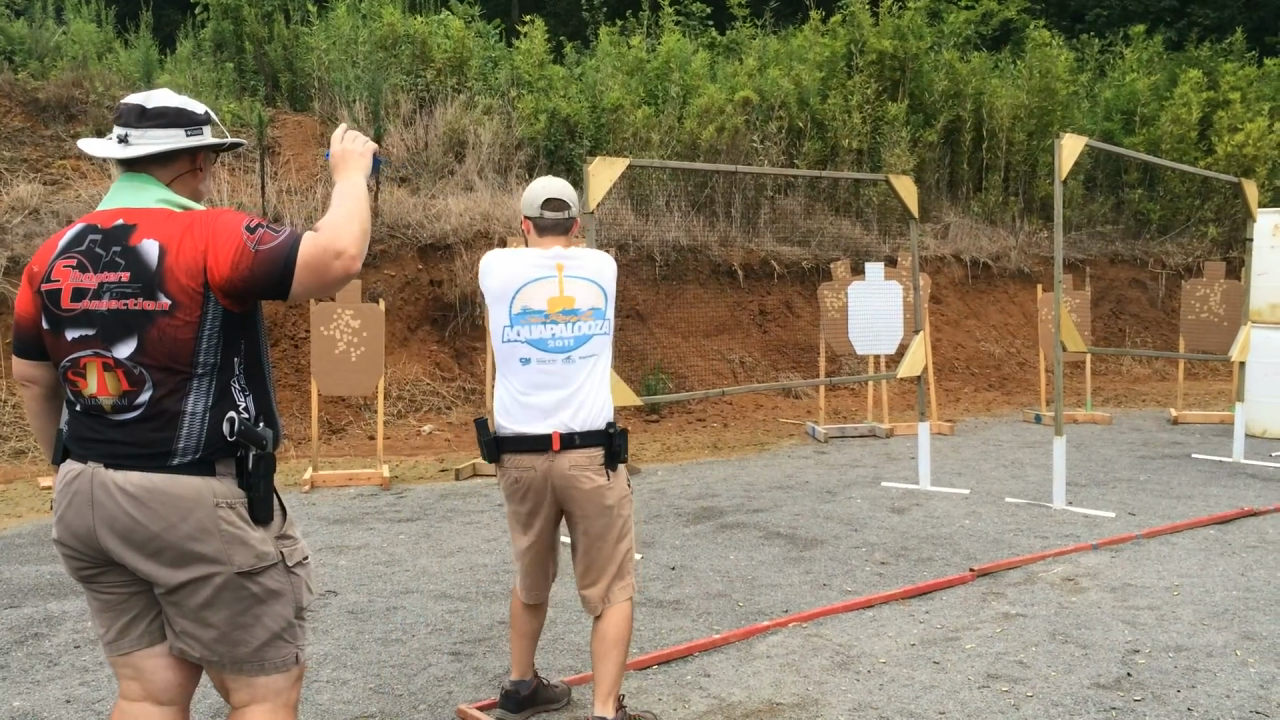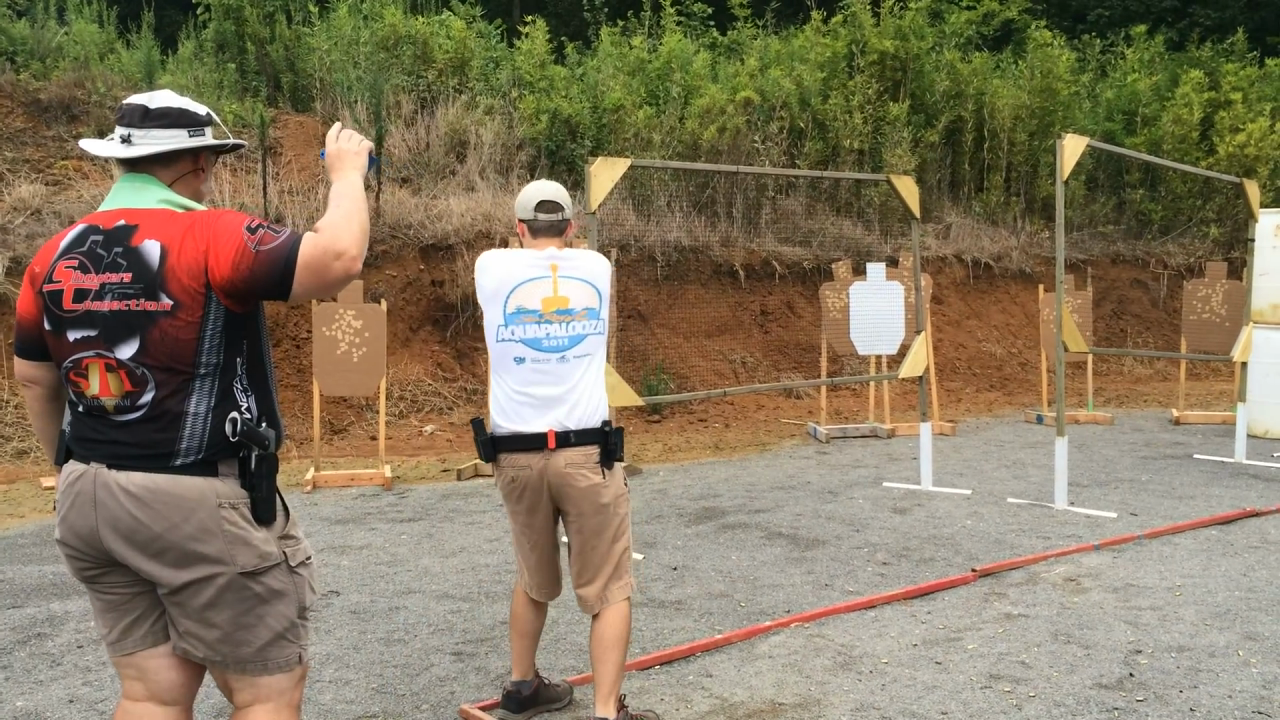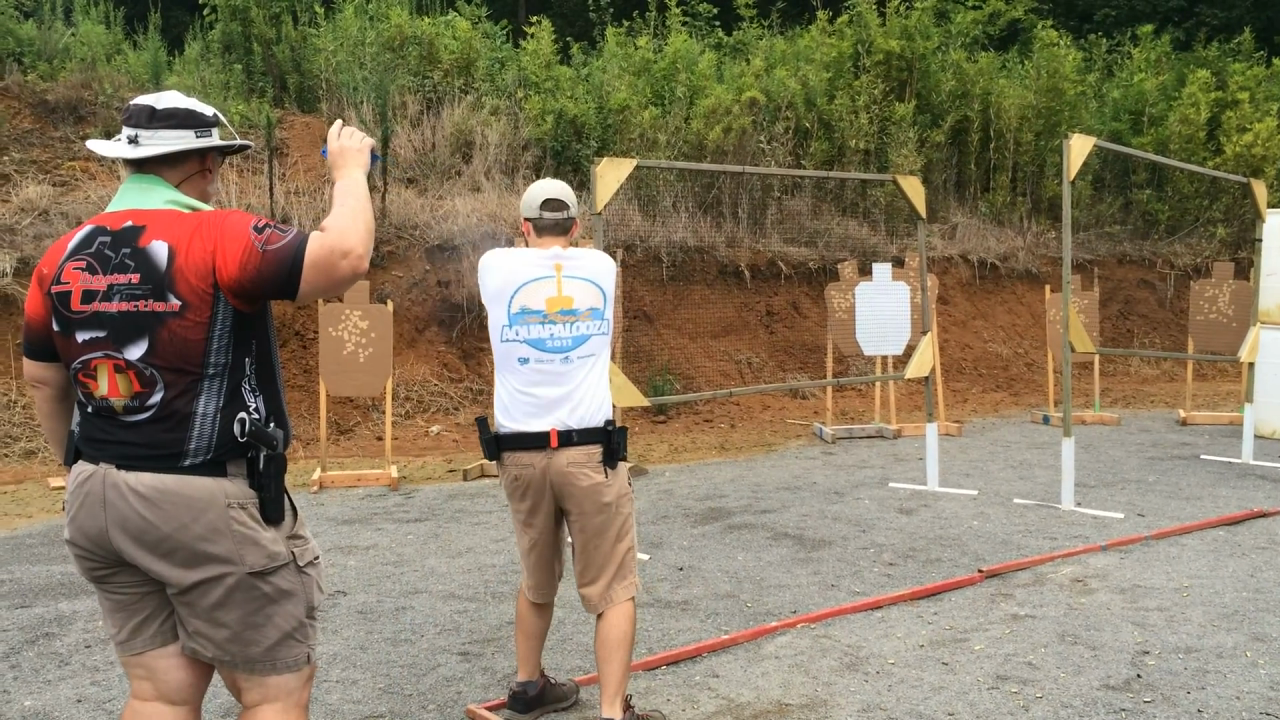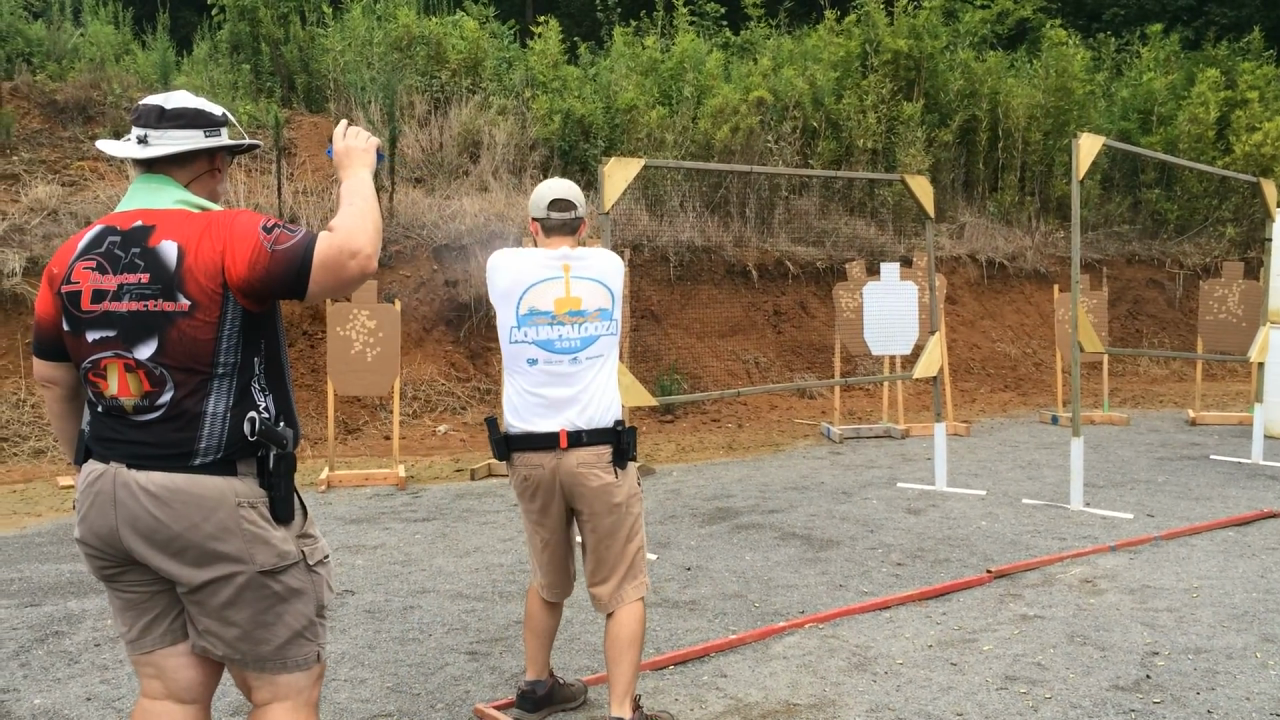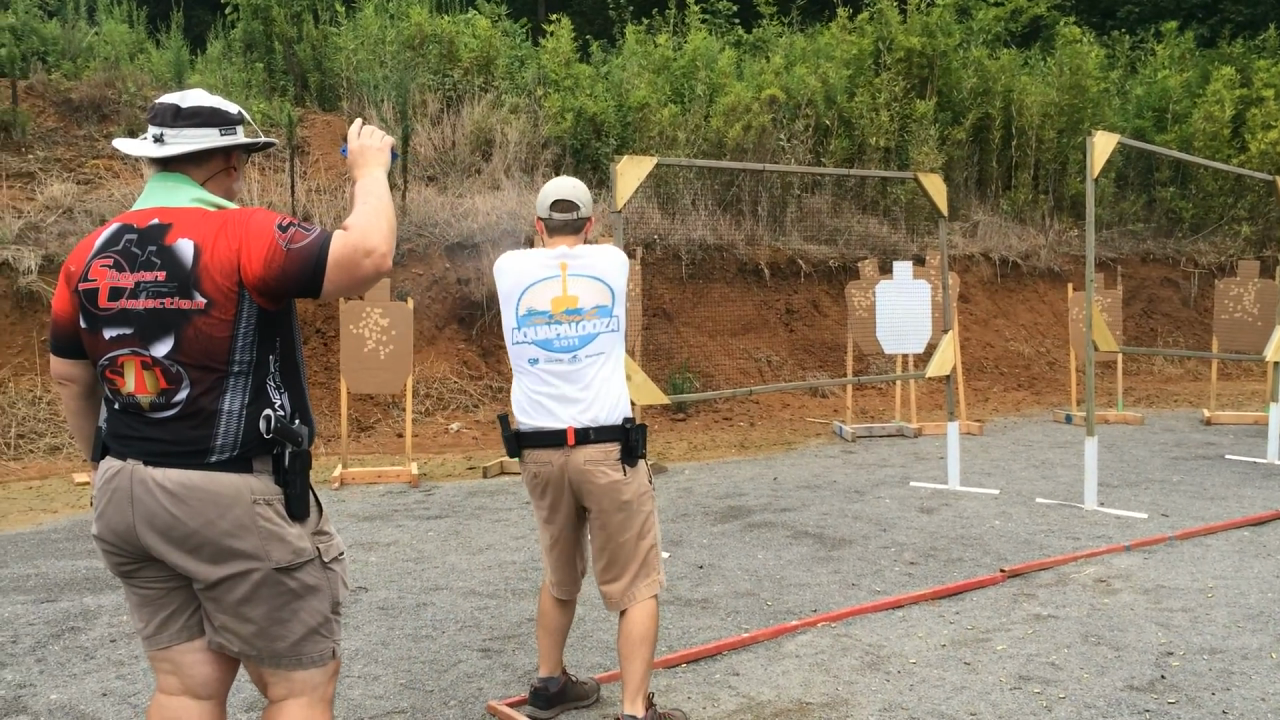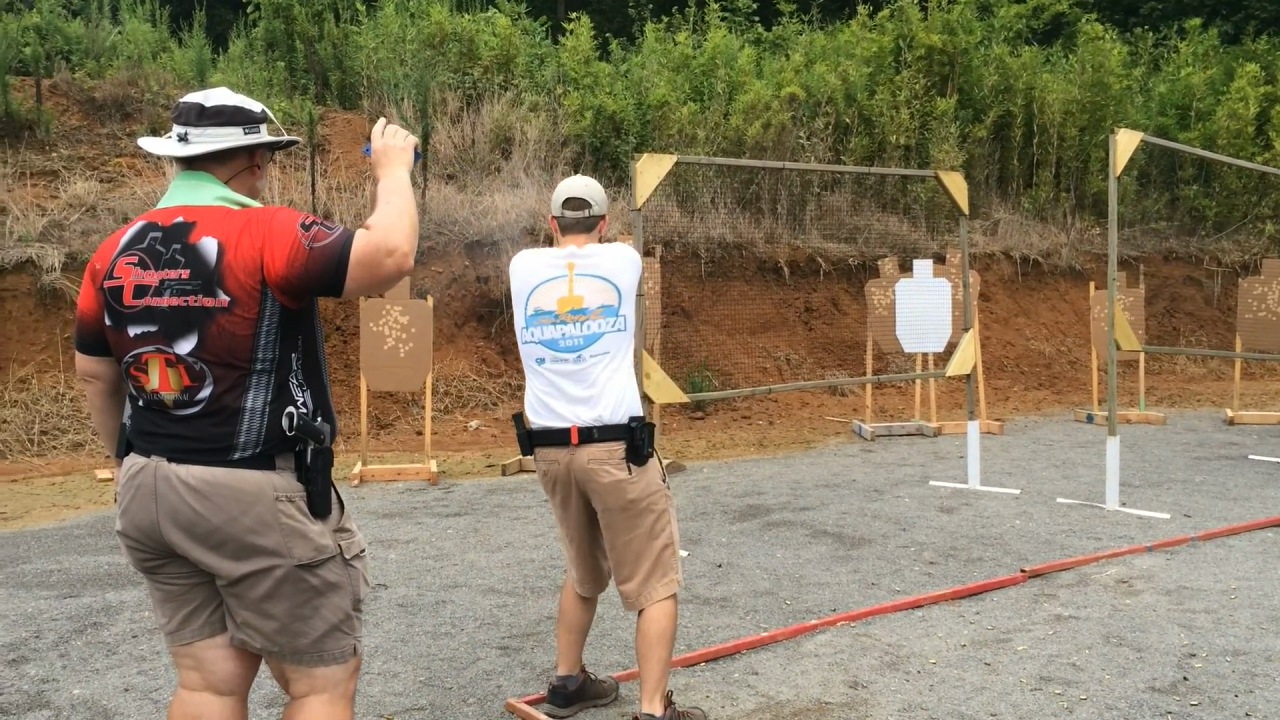
dt=0.2s
person 1, frame 1
left shoulder: (53, 254)
right shoulder: (211, 238)
left elbow: (32, 380)
right elbow: (338, 257)
right wrist: (351, 173)
left hip: (87, 501)
right hip: (196, 501)
person 1, frame 2
left shoulder: (54, 255)
right shoulder: (212, 238)
left elbow: (34, 380)
right elbow: (339, 258)
right wrist: (347, 173)
left hip: (90, 500)
right hip: (200, 501)
person 1, frame 3
left shoulder: (62, 256)
right shoulder: (220, 239)
left elbow: (42, 381)
right elbow: (346, 256)
right wrist: (350, 171)
left hip: (98, 501)
right hip: (208, 501)
person 1, frame 4
left shoulder: (72, 255)
right shoulder: (229, 238)
left elbow: (54, 381)
right elbow: (354, 257)
right wrist: (356, 171)
left hip: (108, 501)
right hip: (217, 500)
person 1, frame 5
left shoulder: (90, 253)
right shoulder: (245, 235)
left elbow: (70, 379)
right elbow: (369, 255)
right wrist: (370, 170)
left hip: (126, 496)
right hip: (234, 498)
person 1, frame 6
left shoulder: (115, 251)
right shoulder: (268, 233)
left elbow: (95, 375)
right elbow: (390, 255)
right wrist: (393, 170)
left hip: (149, 493)
right hip: (256, 494)
person 2, frame 1
left shoulder: (496, 266)
right shoulder: (603, 267)
left hip: (520, 455)
right hip: (590, 453)
left knee: (531, 580)
right knee: (612, 588)
person 2, frame 2
left shoulder: (492, 267)
right shoulder: (598, 267)
left hip: (517, 454)
right hip: (586, 452)
left knee: (533, 576)
right knee: (609, 588)
person 2, frame 3
left shoulder: (496, 266)
right shoulder: (602, 266)
left hip: (521, 454)
right hip: (589, 452)
left knee: (537, 578)
right knee: (613, 588)
person 2, frame 4
left shoulder: (504, 266)
right shoulder: (609, 265)
left hip: (530, 454)
right hip: (599, 451)
left knee: (548, 576)
right knee: (623, 588)
person 2, frame 5
left shoulder: (509, 268)
right shoulder: (613, 260)
left hip: (541, 451)
right hip: (607, 449)
left knee: (561, 573)
right knee: (636, 585)
person 2, frame 6
left shoulder: (523, 266)
right shoulder: (623, 260)
left hip: (553, 449)
right hip: (616, 447)
left knee: (584, 571)
right knee: (655, 583)
